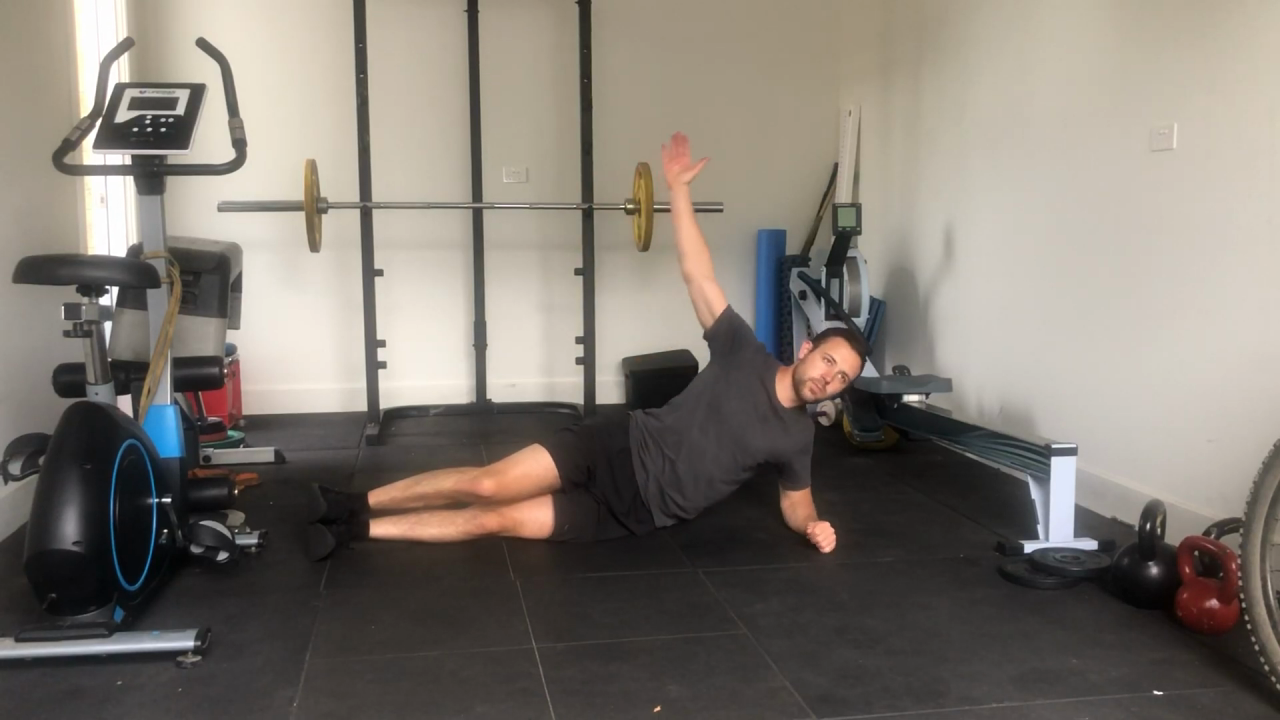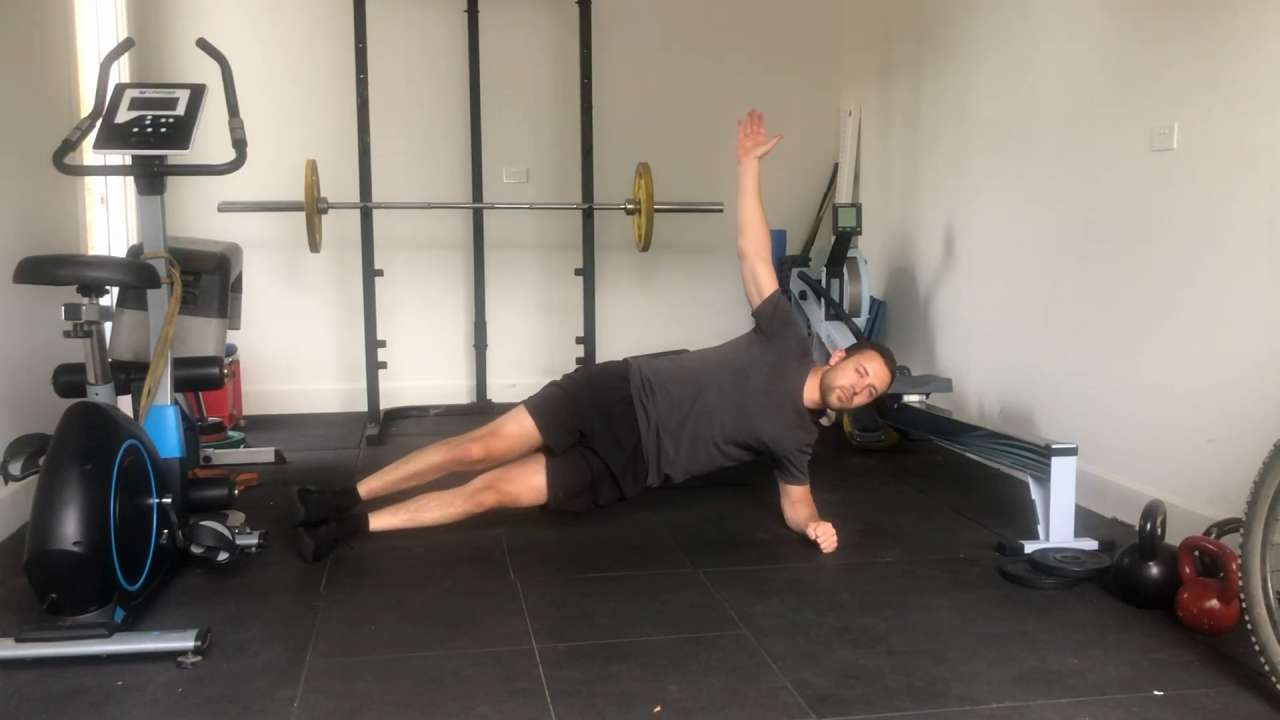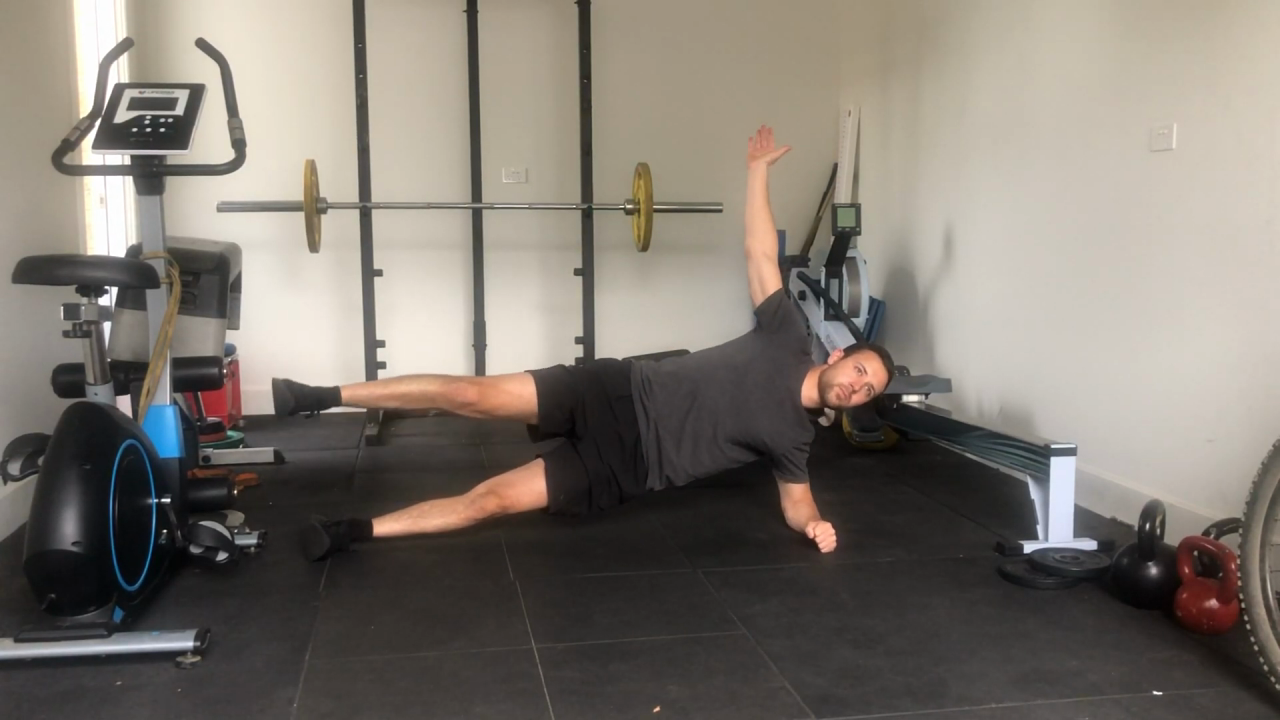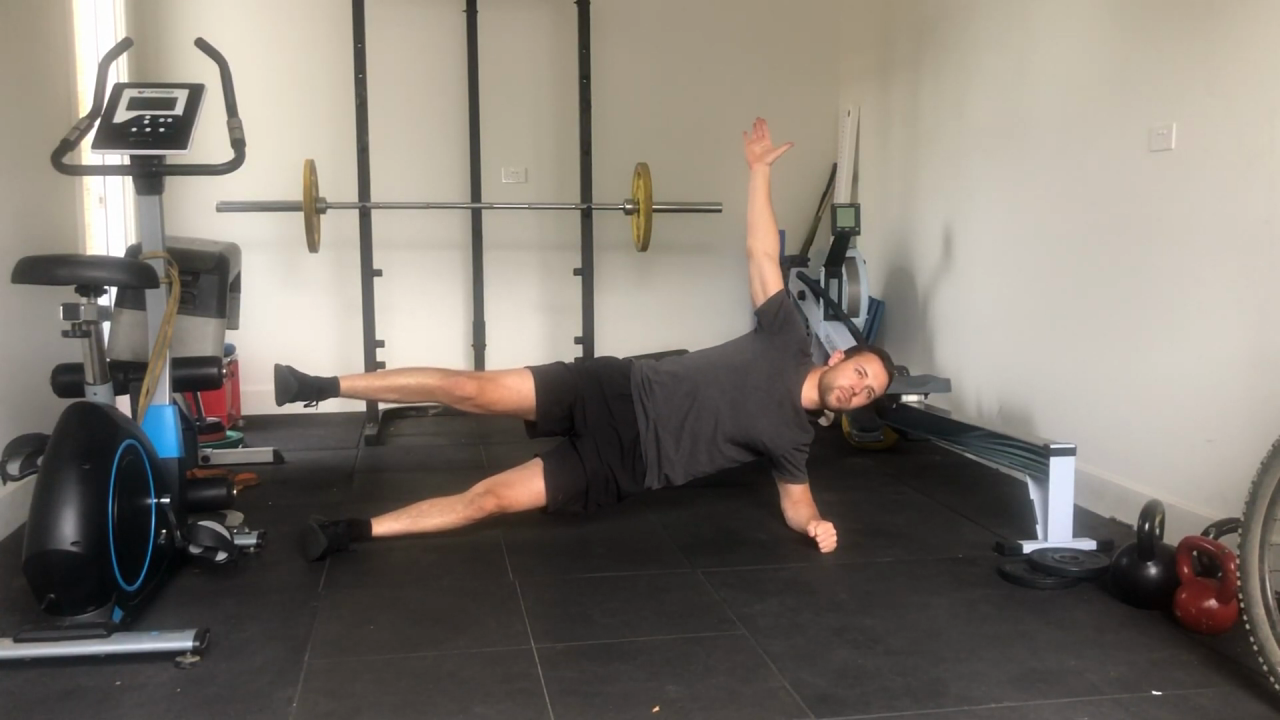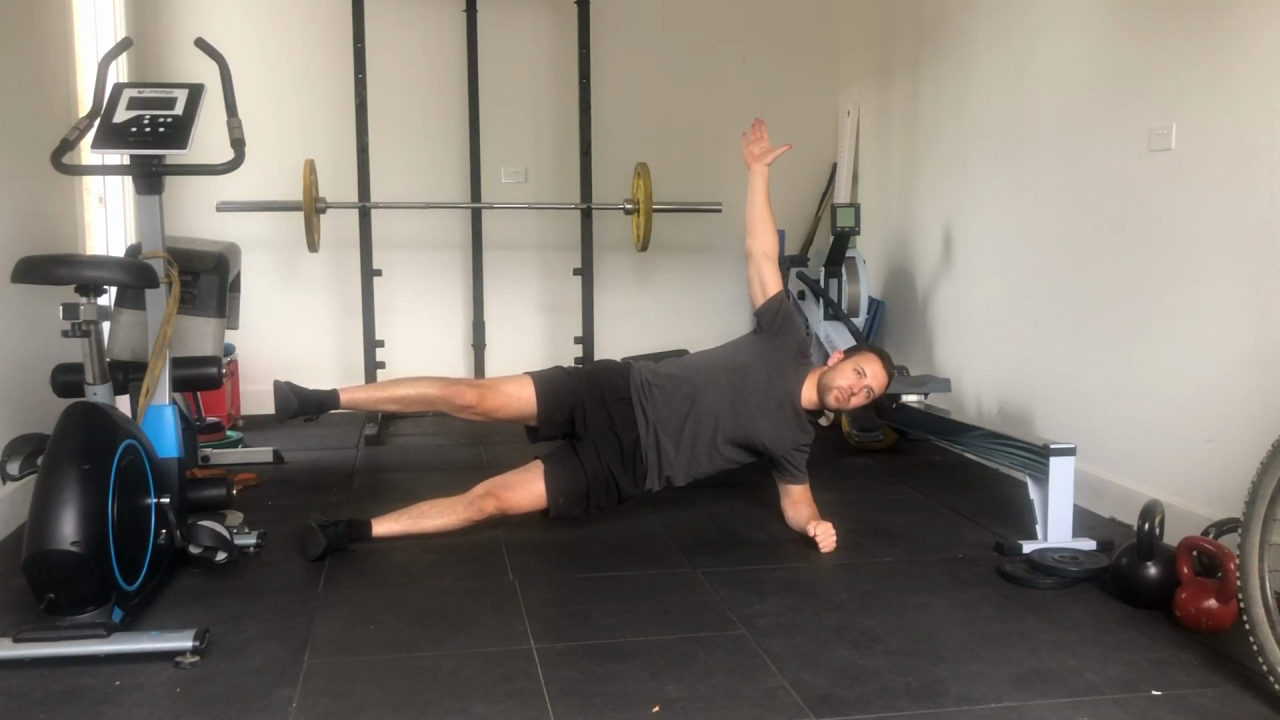
dt=1s
person 1, frame 1
left shoulder: (795, 436)
right shoulder: (743, 355)
left elbow: (795, 501)
right elbow: (697, 275)
left wrist: (814, 526)
right wrist: (678, 187)
left hip: (639, 509)
right hip: (621, 446)
left knee: (494, 519)
right knee: (490, 486)
left ankle: (359, 530)
right ankle: (357, 507)
person 1, frame 2
left shoulder: (797, 434)
right shoulder: (788, 342)
left elbow: (795, 499)
right elbow: (753, 252)
left wrist: (816, 525)
right wrist: (749, 162)
left hip: (627, 459)
right hip: (618, 394)
left knee: (492, 491)
right knee: (481, 450)
left ankle: (351, 525)
right ankle: (345, 501)
person 1, frame 3
left shoulder: (794, 434)
right shoulder: (787, 338)
left elbow: (795, 500)
right elbow: (760, 252)
left wrist: (816, 525)
right wrist: (758, 168)
left hip: (625, 463)
right hip: (619, 393)
left knee: (490, 498)
right knee: (476, 396)
left ankle: (352, 531)
right ankle: (323, 396)
person 1, frame 4
left shoulder: (793, 435)
right shoulder: (788, 340)
left elbow: (795, 500)
right elbow: (763, 253)
left wrist: (816, 525)
right wrist: (759, 170)
left hip: (622, 464)
right hip: (619, 393)
left knee: (489, 498)
right knee: (473, 390)
left ankle: (351, 531)
right ankle: (321, 386)
person 1, frame 5
left shoulder: (794, 436)
right shoulder: (787, 342)
left elbow: (794, 500)
right elbow: (762, 255)
left wrist: (816, 525)
right wrist: (757, 170)
left hip: (622, 467)
right hip: (618, 396)
left knee: (488, 500)
right knee: (474, 399)
left ankle: (351, 532)
right ankle: (320, 400)
